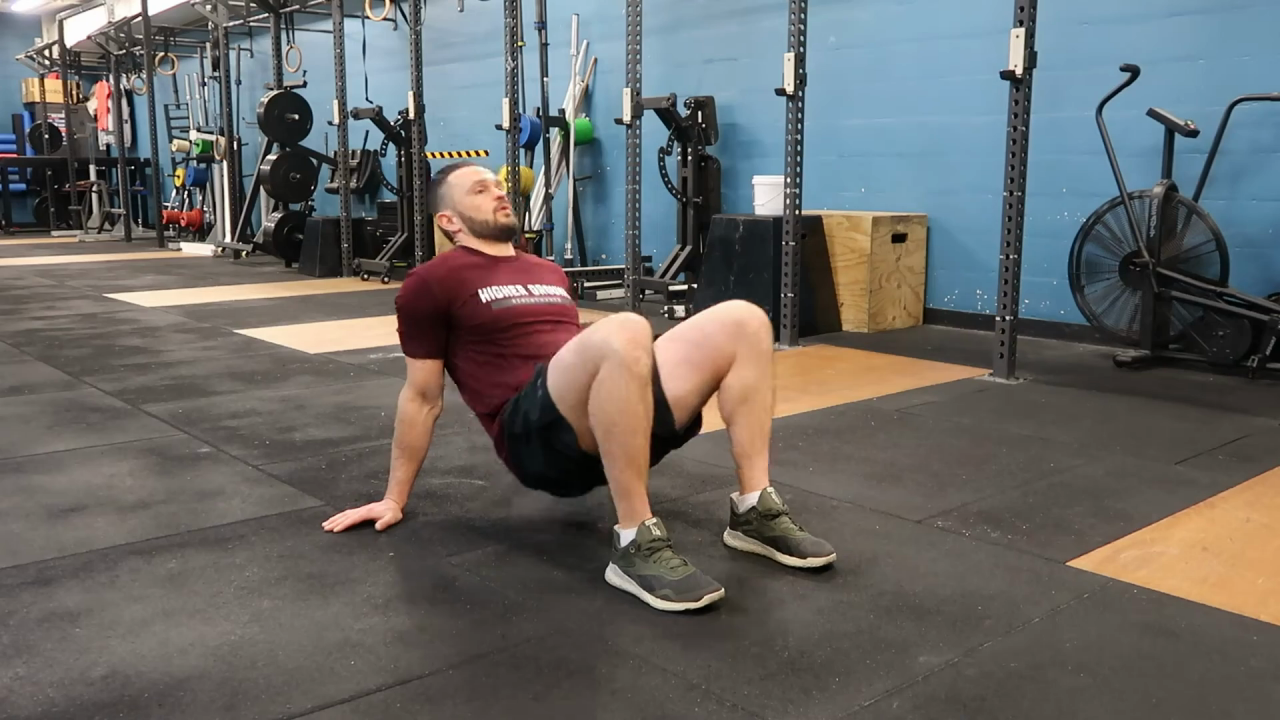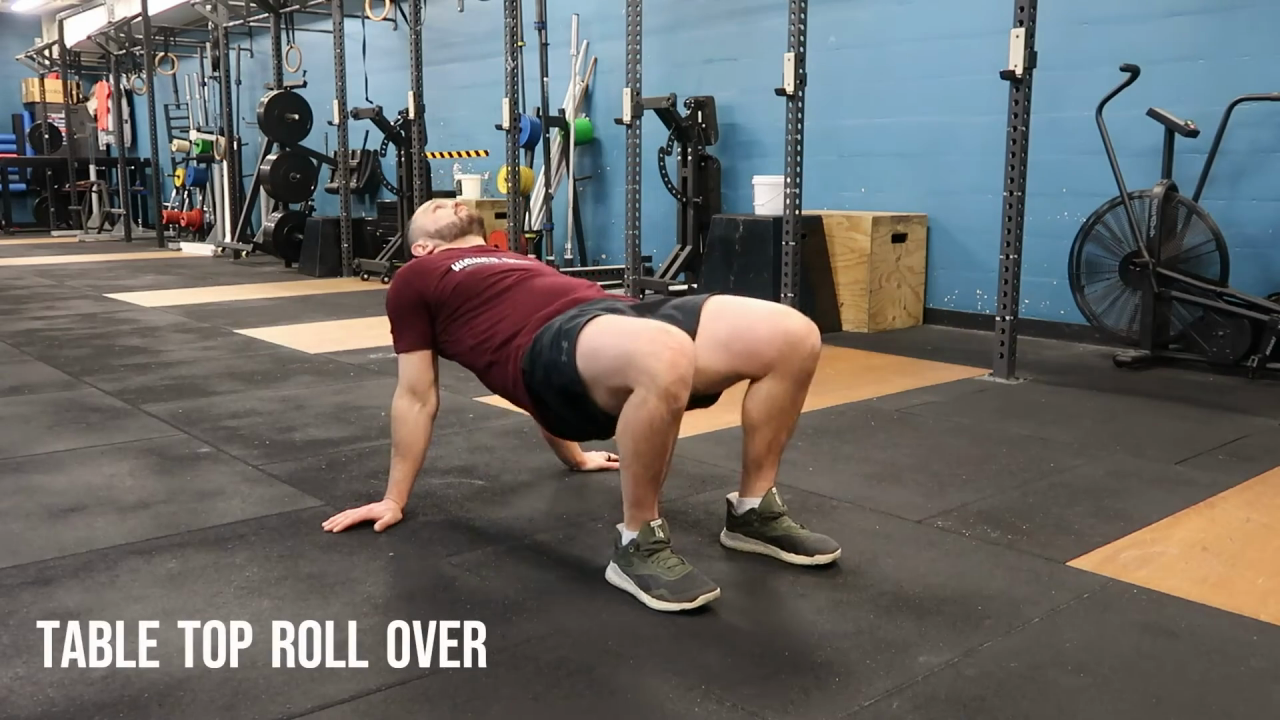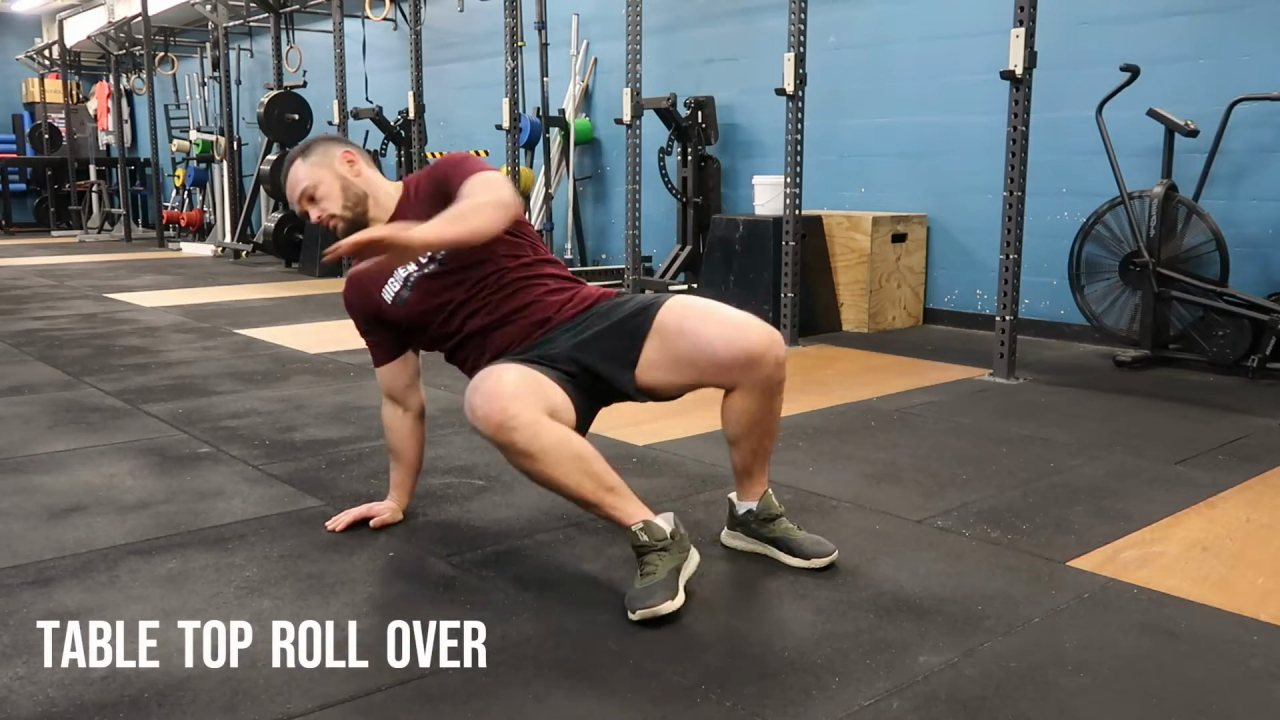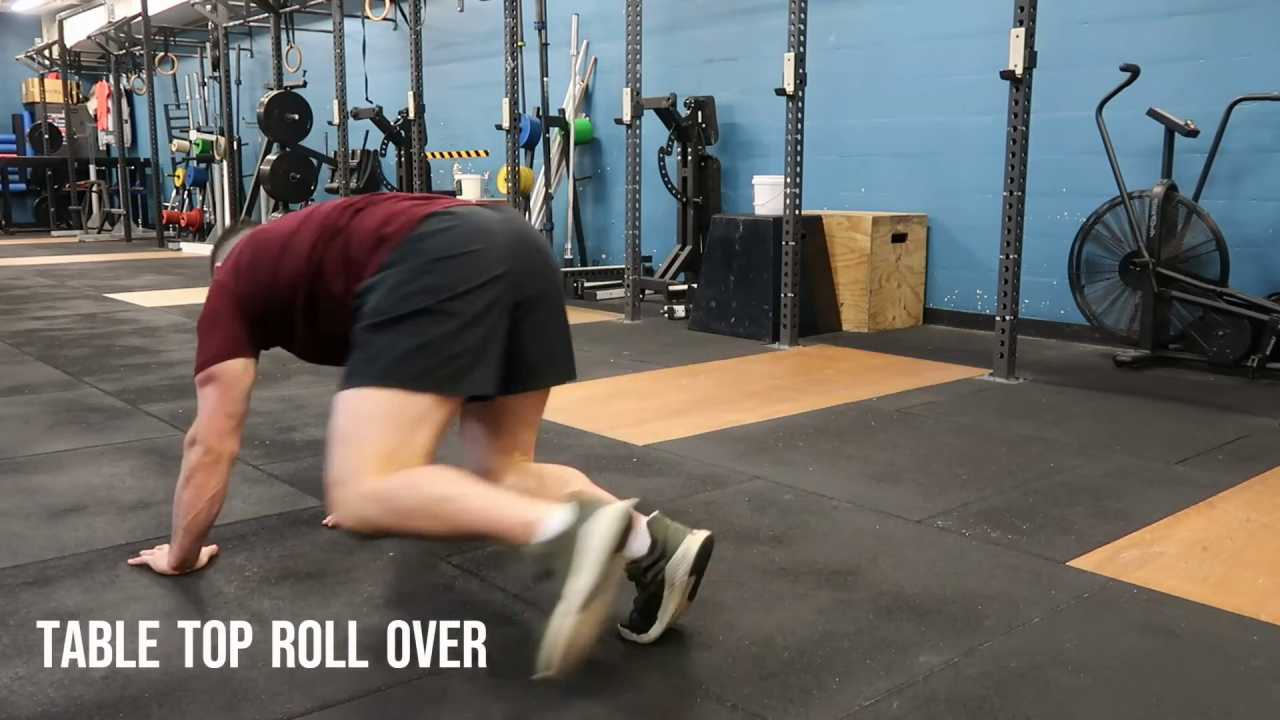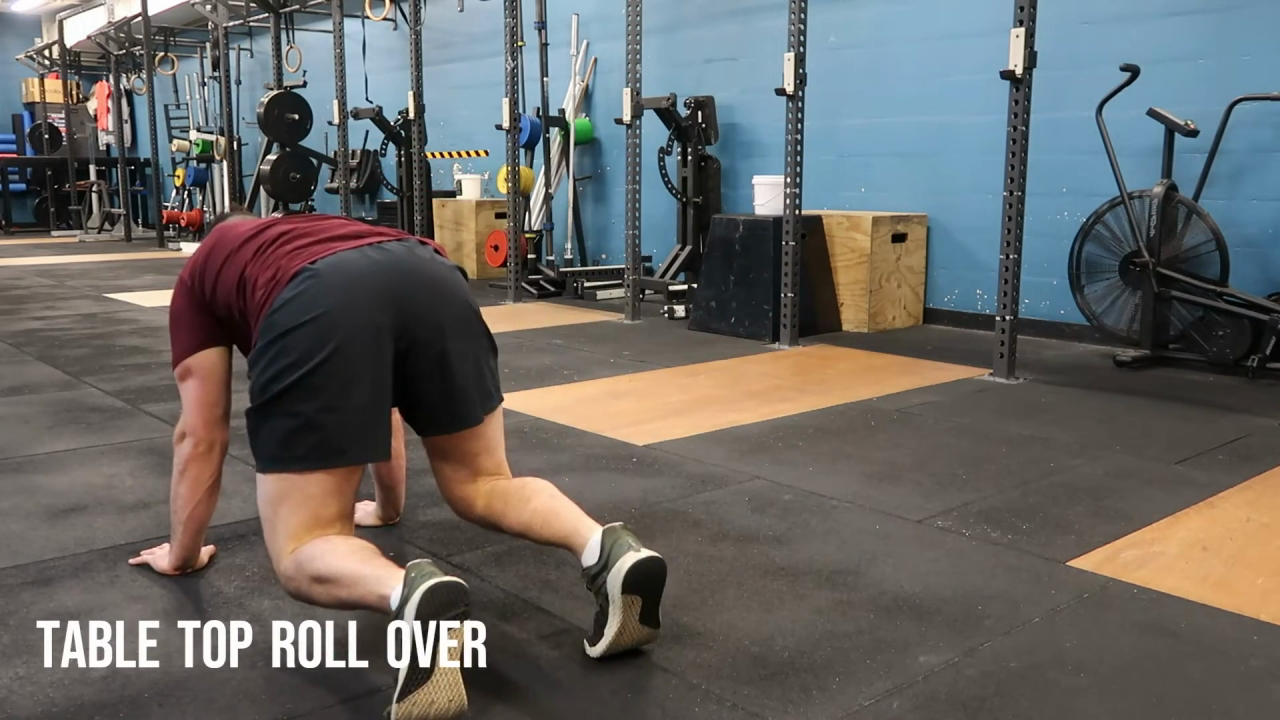
dt=1s
person 1, frame 1
left shoulder: (549, 272)
right shoulder: (433, 283)
right elbow: (422, 397)
right wrist: (394, 499)
left hip: (616, 422)
right hip: (539, 432)
left knee: (742, 320)
right knee: (624, 333)
left ankle: (755, 510)
right ankle: (636, 543)
person 1, frame 2
left shoulder: (521, 265)
right shoulder: (418, 279)
left elbow: (537, 384)
right elbow: (417, 395)
right wrist: (394, 500)
right hip: (558, 342)
left knee: (793, 338)
right knee: (665, 359)
left ankle: (754, 510)
right ankle: (639, 544)
person 1, frame 3
left shoulder: (448, 177)
right shoulder: (364, 287)
left elbow: (494, 203)
right elbow: (402, 399)
left wrist: (420, 236)
right wrist: (397, 500)
left hip: (594, 318)
right hip: (523, 368)
left knee: (757, 347)
right knee: (494, 401)
left ankle: (753, 514)
right ankle: (650, 535)
person 1, frame 4
left shoulder: (237, 280)
left elbow: (211, 445)
right elbow: (392, 398)
left wrist: (181, 553)
left hip: (439, 262)
right hip: (511, 240)
left knee: (361, 498)
right knee: (502, 474)
left ankle: (573, 530)
right ankle: (648, 538)
person 1, frame 5
left shoulder: (200, 273)
left elbow: (201, 436)
right elbow: (380, 401)
left wrist: (182, 552)
right wrist: (388, 506)
left hip: (319, 312)
left knee: (303, 555)
right knee: (484, 489)
left ankle: (412, 595)
right ankle: (608, 551)
